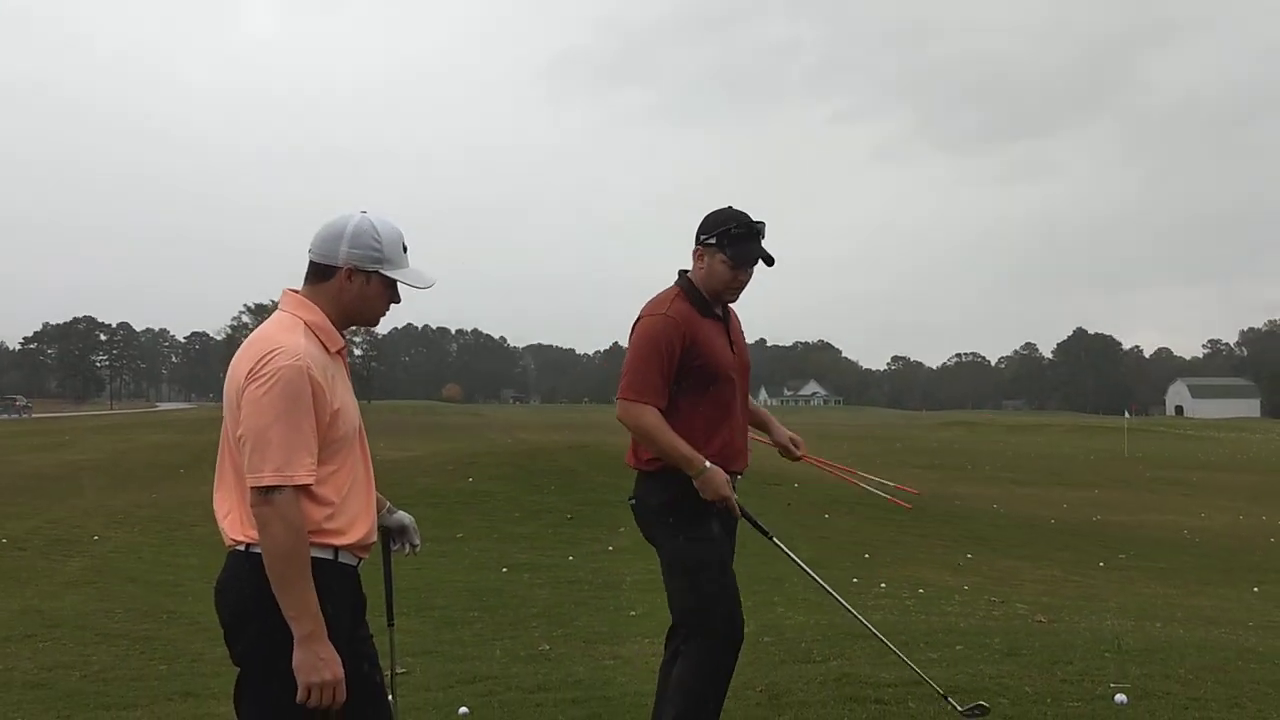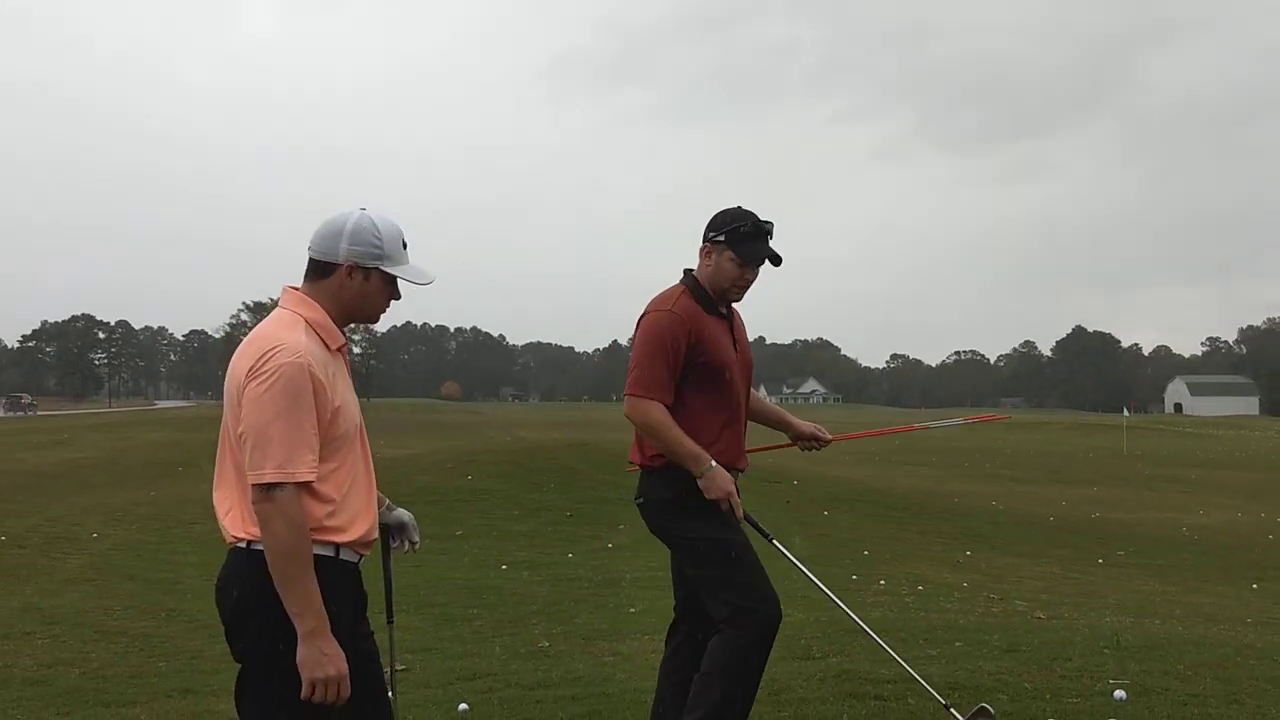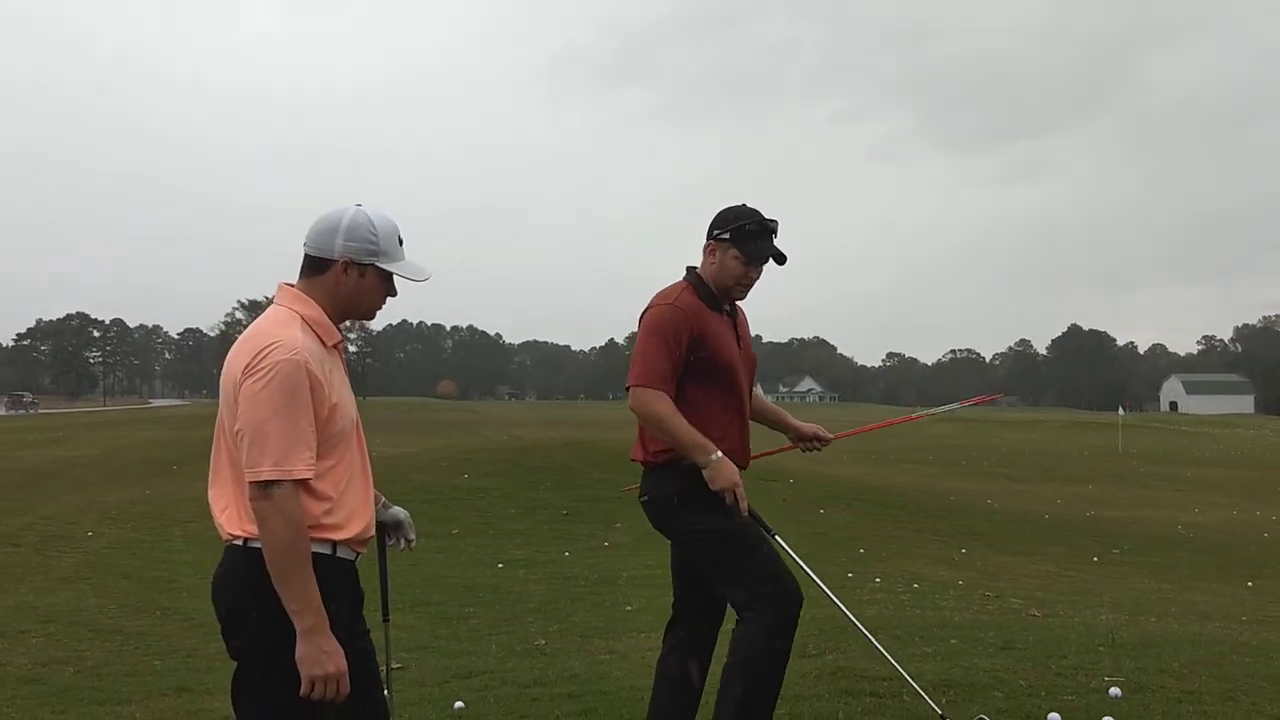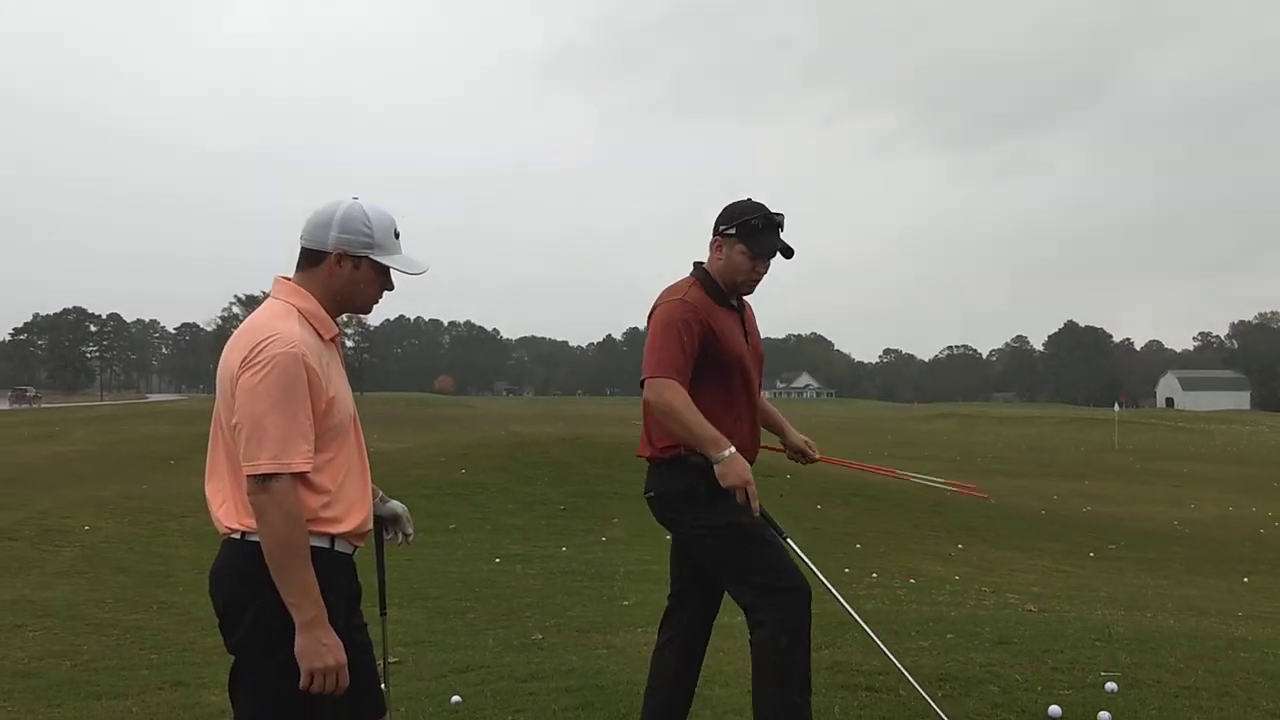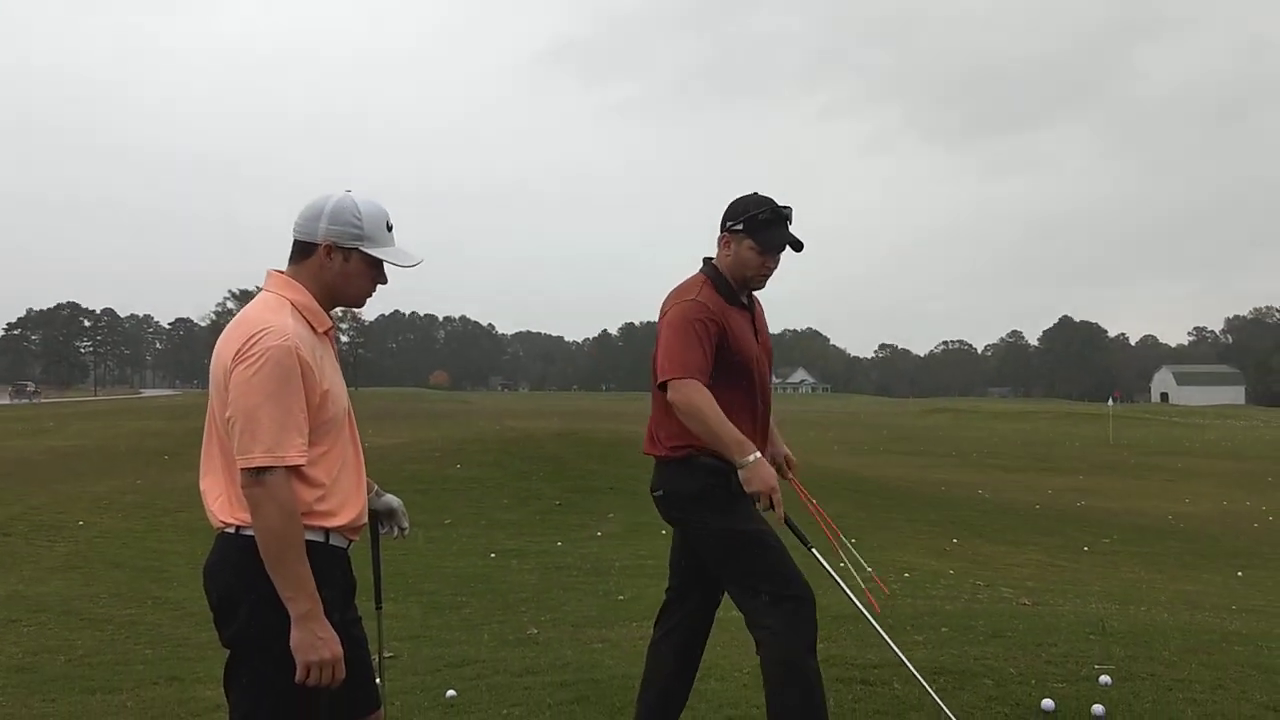
dt=0.1s
person 1, frame 1
left shoulder: (725, 316)
right shoulder: (666, 318)
right elbow: (633, 409)
left wrist: (774, 428)
right wrist: (700, 469)
left hip: (716, 496)
right hip: (677, 497)
left knee: (705, 631)
right knee: (711, 629)
person 1, frame 2
left shoulder: (728, 317)
right shoulder: (670, 314)
right elbow: (640, 405)
left wrist: (790, 423)
right wrist: (705, 468)
left hip: (706, 493)
right hip: (681, 492)
left knee: (699, 623)
right knee: (754, 614)
person 1, frame 3
left shoulder: (732, 314)
right shoulder: (673, 310)
right elbow: (645, 397)
left wrist: (791, 425)
right wrist: (711, 458)
left hip: (710, 489)
right hip: (686, 487)
left knee: (696, 620)
right knee: (775, 600)
person 1, frame 4
left shoulder: (738, 307)
right shoulder: (682, 306)
right elbow: (661, 392)
left wrist: (785, 431)
right wrist: (724, 453)
left hip: (708, 482)
right hip: (693, 482)
left knee: (691, 614)
right knee: (782, 596)
person 1, frame 5
left shoulder: (748, 305)
right shoulder: (693, 305)
right elbow: (684, 392)
left wrist: (772, 440)
right wrist: (748, 459)
left hip: (713, 480)
right hip: (703, 481)
left knee: (689, 611)
right knee: (786, 603)
person 2, frame 1
left shoulder: (317, 346)
right shoulder: (286, 357)
right elbow: (273, 502)
left wrist: (382, 510)
right wrist: (308, 636)
left hip: (324, 580)
right hip: (285, 592)
person 2, frame 2
left shoulder: (318, 344)
right shoulder: (287, 355)
right elbow: (274, 498)
left wrist: (381, 507)
right wrist: (311, 632)
left hip: (326, 578)
right hip: (287, 589)
person 2, frame 3
left shoulder: (313, 341)
right shoulder: (284, 352)
right elbow: (272, 495)
left wrist: (377, 505)
right wrist: (311, 629)
left hip: (321, 576)
right hip: (284, 587)
person 2, frame 4
left shoulder: (310, 334)
right shoulder: (281, 344)
right elbow: (270, 488)
left wrist: (374, 499)
right wrist: (310, 622)
left hip: (320, 570)
right hip: (281, 580)
person 2, frame 5
left shoulder: (303, 327)
right shoulder: (274, 337)
right elbow: (264, 481)
left wrist: (368, 492)
right wrist: (305, 616)
left hip: (312, 564)
right hip: (275, 575)
